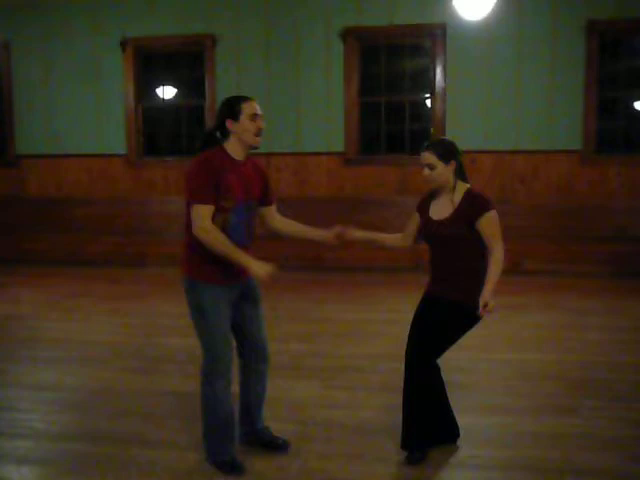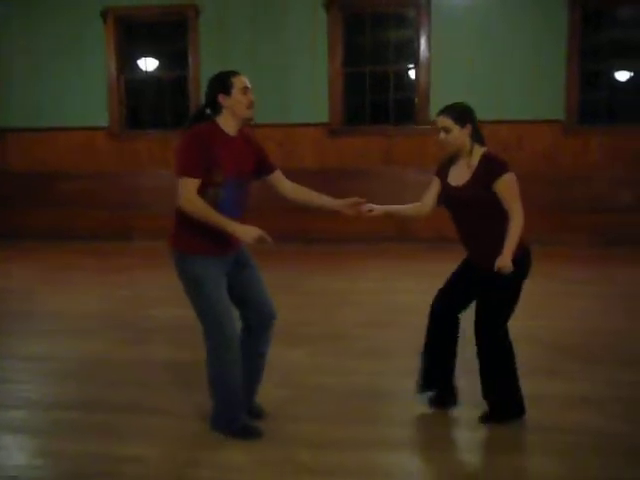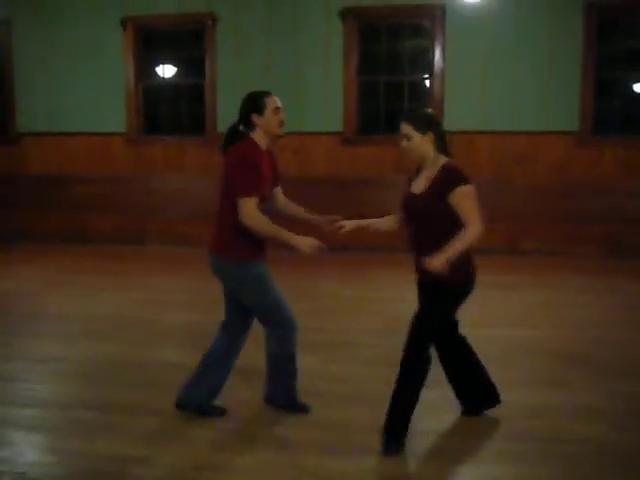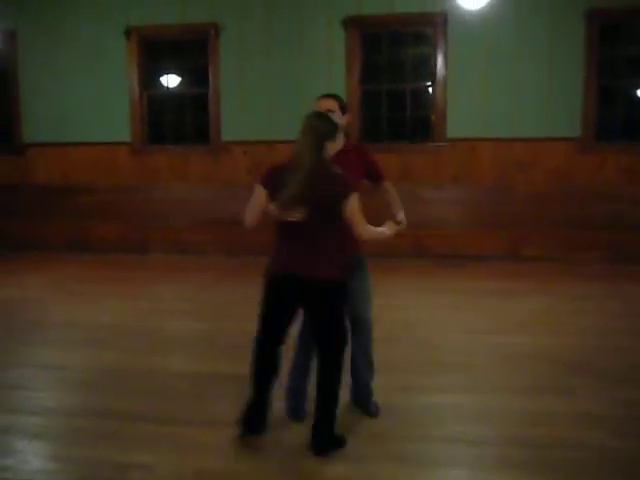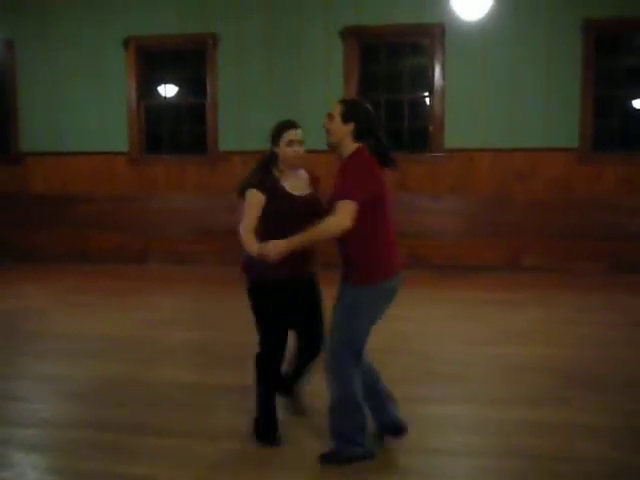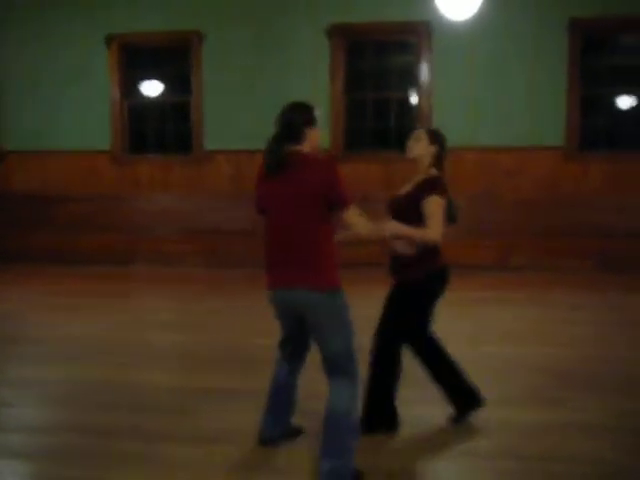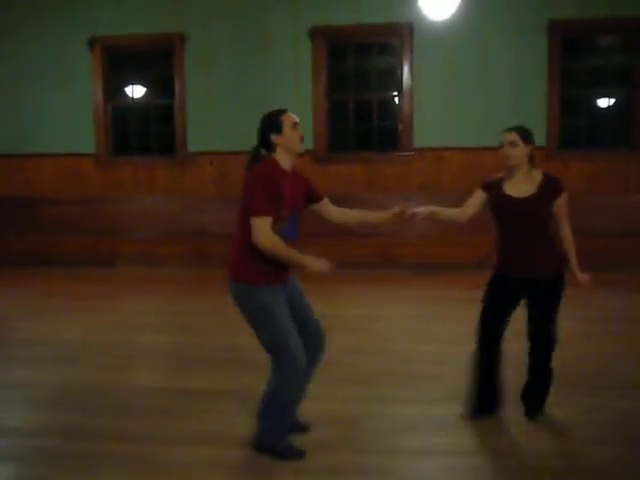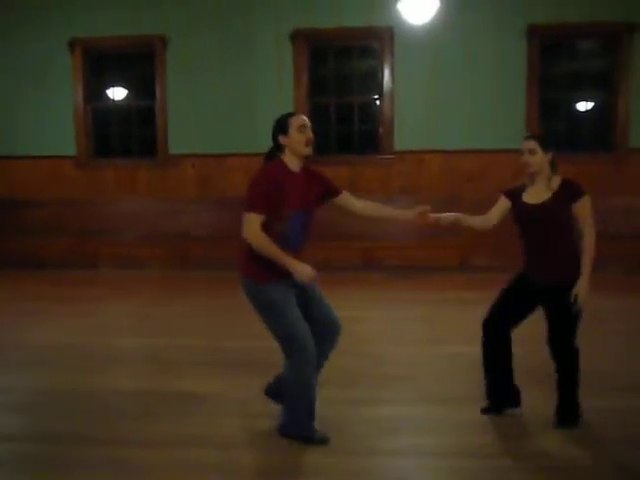
dt=0.7s
person 1, frame 1
left shoulder: (255, 171)
right shoulder: (206, 165)
left elbow: (275, 220)
right elbow: (202, 228)
left wrist: (321, 234)
right wrist: (249, 262)
left hip: (242, 280)
right hip: (207, 282)
left knee: (256, 354)
right knee: (219, 365)
left ankle: (253, 428)
right ankle: (219, 447)
person 1, frame 2
left shoulder: (248, 145)
right shoulder: (198, 139)
left elbow: (287, 188)
right elbow: (186, 200)
left wrist: (337, 205)
right wrist: (236, 227)
left hip: (232, 250)
right hip: (196, 254)
left knee: (263, 315)
right knee: (224, 334)
left ankle: (242, 393)
right ankle: (227, 416)
person 1, frame 3
left shoulder: (262, 155)
right shoulder: (247, 157)
left elbow: (280, 202)
right elbow: (249, 217)
left wrist: (318, 220)
right wrist: (295, 240)
left hip: (237, 256)
right hip: (240, 259)
left knee: (235, 328)
right knee: (283, 324)
left ankle: (196, 396)
right ankle: (282, 394)
person 1, frame 4
left shoulder: (359, 156)
left elbow: (385, 185)
left wrist: (399, 211)
left hip: (351, 254)
left knee: (361, 323)
right knee: (313, 326)
left ankle: (363, 393)
right ankle: (296, 397)
person 1, frame 5
left shoulder: (355, 166)
right shoulder: (369, 162)
left elbow: (342, 221)
left wrist: (288, 244)
left hip: (368, 280)
right hip: (386, 276)
left knee: (340, 359)
right knee: (349, 351)
left ankle: (353, 443)
right ankle: (387, 416)
person 1, frame 6
left shoulder: (268, 173)
right shoulder: (322, 169)
right elbow: (356, 225)
right wrist: (388, 236)
left hip: (280, 287)
right hip: (318, 287)
left knee: (291, 352)
right knee: (342, 374)
left ankle: (274, 427)
person 1, frame 7
left shoulder: (296, 178)
right shoulder: (263, 176)
left elbow: (333, 212)
right elbow: (261, 237)
left wrist: (381, 216)
right wrist: (306, 261)
left hip: (279, 278)
right hip: (254, 283)
left knee: (314, 338)
right knee: (291, 357)
left ankle: (280, 413)
right ankle: (270, 437)
person 1, frame 8
left shoulder: (312, 178)
right shoulder: (268, 177)
left elbow: (357, 205)
right elbow: (250, 232)
left wrist: (407, 215)
right wrist: (293, 264)
left hip: (290, 274)
right hip: (264, 279)
left knee: (328, 328)
right knee: (302, 347)
left ankle: (284, 388)
right ankle: (296, 424)
person 2, frame 1
left shoulder: (476, 203)
right shoulder: (428, 201)
left elbow: (496, 251)
right elbow: (406, 239)
left wrist: (487, 291)
right wrist: (366, 235)
left hip: (466, 297)
right hip: (437, 291)
left knee: (421, 356)
right knee: (417, 357)
left ankle: (420, 437)
right ankle: (442, 431)
person 2, frame 2
left shoulder: (493, 165)
right shoulder: (447, 167)
left elbow: (516, 214)
right elbow: (424, 207)
left wrist: (506, 256)
right wrist: (384, 209)
left hip: (506, 262)
right hip: (478, 259)
left knee: (489, 327)
right knee: (442, 309)
left ankle: (507, 405)
right ankle: (443, 389)
person 2, frame 3
left shoulder: (452, 176)
right shoulder: (419, 175)
left elbow: (475, 226)
right elbow: (400, 221)
left wrist: (445, 257)
right wrist: (358, 224)
left hip: (451, 277)
right hip: (432, 276)
left knee: (417, 344)
right knee: (444, 335)
left ankle: (395, 430)
right ankle: (480, 396)
person 2, frame 4
left shoulder: (276, 175)
right shoulder: (338, 182)
left elbow: (250, 220)
right elbow: (362, 231)
right wrist: (388, 230)
left hip: (282, 276)
right hip: (325, 280)
left knee: (268, 343)
right knee: (330, 353)
left ankle: (254, 421)
right ankle: (324, 436)
person 2, frame 5
left shoulder: (309, 179)
right shoulder: (261, 183)
left elbow: (320, 219)
right elbow: (246, 231)
right wrist: (259, 252)
left hip: (302, 277)
right hip: (267, 279)
left knee: (313, 341)
right knee: (272, 347)
left ankle: (287, 383)
right ankle: (266, 424)
person 2, frame 6
left shoulder: (432, 185)
right shoulder: (416, 183)
left elbow: (434, 235)
right elbow: (404, 224)
left wrist: (398, 230)
left hip: (421, 277)
right hip: (416, 275)
left knee: (387, 339)
right knee: (418, 336)
left ankle: (378, 416)
right ankle: (465, 397)
person 2, frame 7
left shoulder: (550, 185)
right shoulder: (493, 186)
left elbow: (563, 228)
right elbow: (462, 214)
left wrist: (574, 267)
right wrist: (429, 211)
left hip: (547, 273)
right hip: (507, 272)
left knee: (541, 337)
right knee: (488, 332)
left ankle: (534, 400)
right ankle: (485, 400)
person 2, frame 8
left shoulder: (570, 190)
right shoulder: (516, 193)
left elbow: (587, 235)
right elbow: (487, 221)
left wrist: (584, 278)
right wrist: (455, 217)
left hip: (564, 280)
right hip: (531, 277)
left knee: (562, 344)
right knee: (494, 325)
left ankle: (568, 410)
right ankle: (503, 396)
